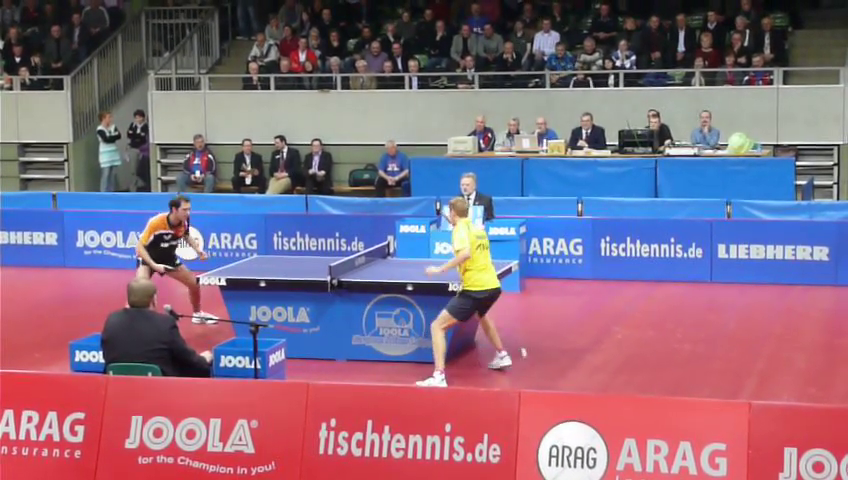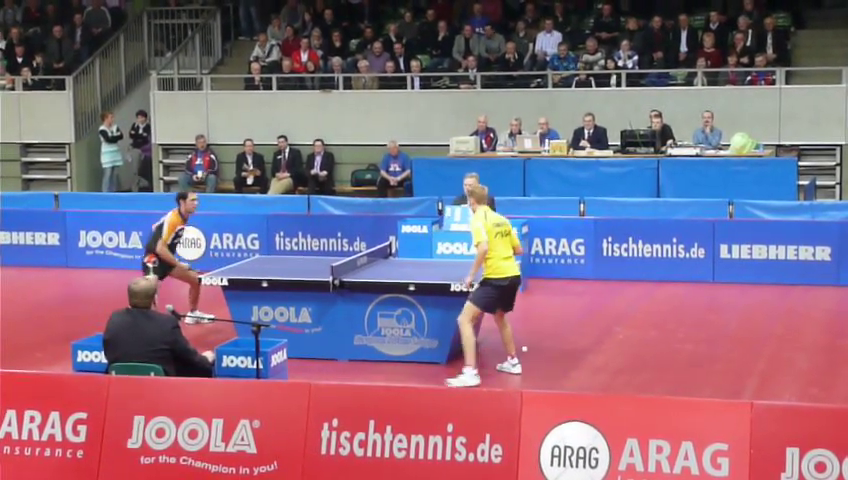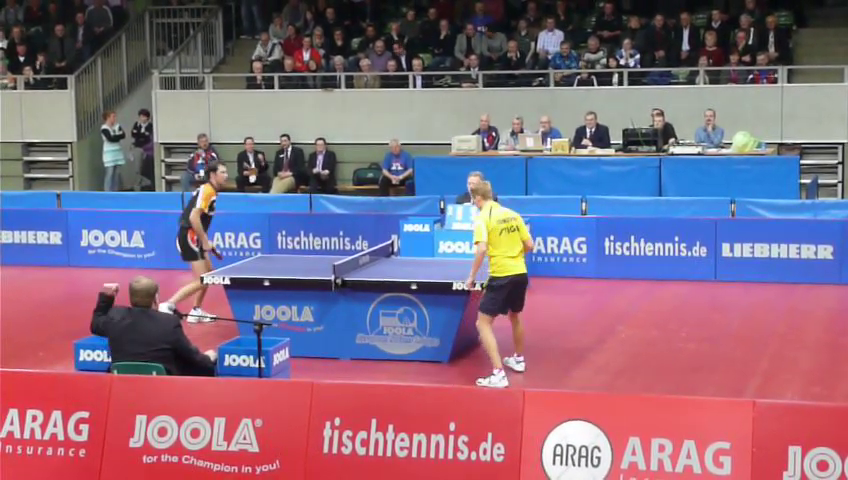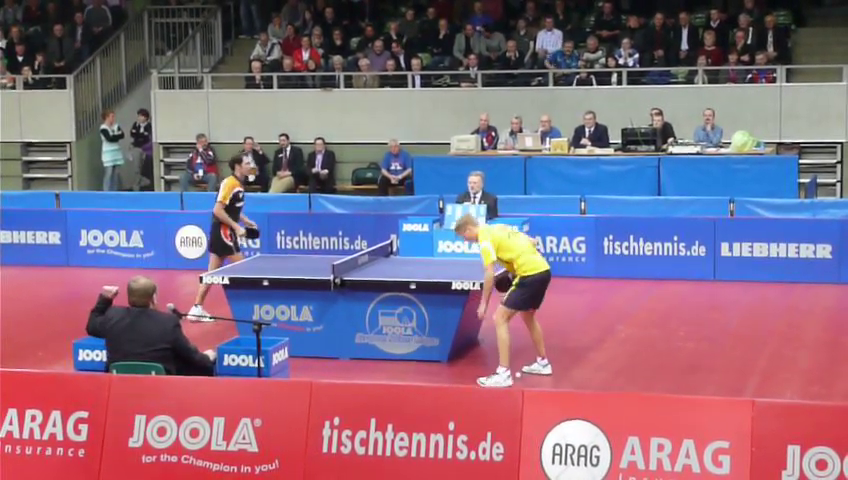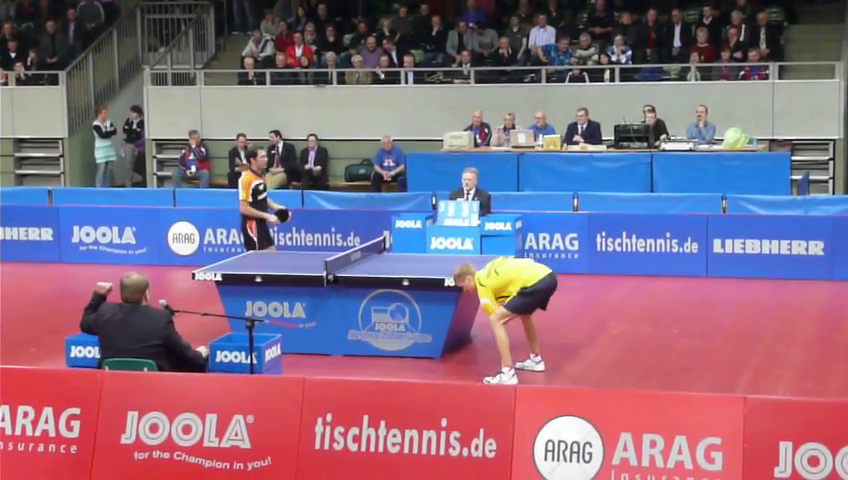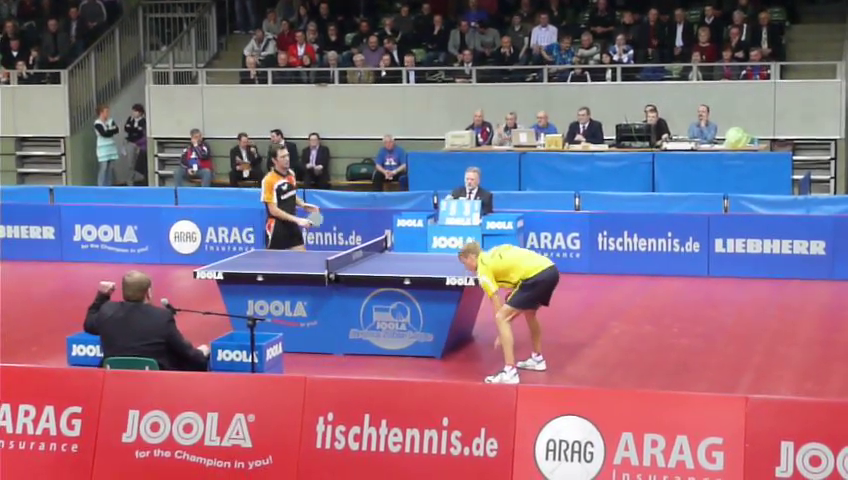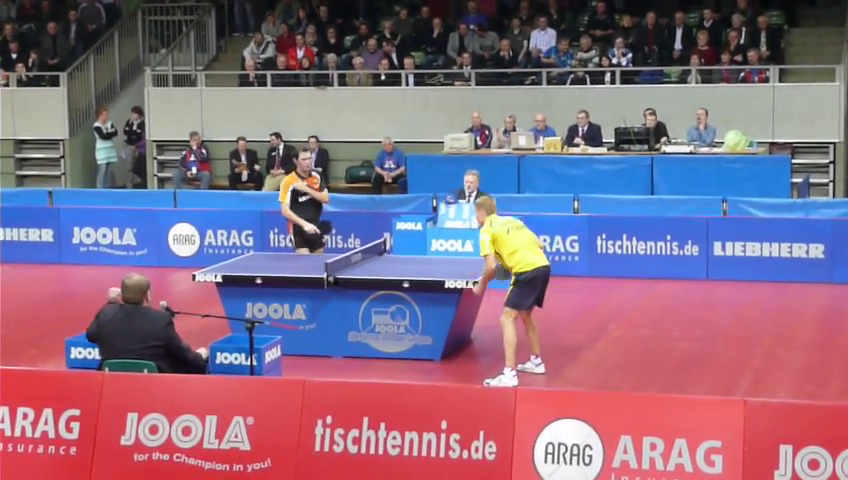
dt=0.3s
person 1, frame 1
left shoulder: (459, 230)
right shoulder: (478, 230)
left elbow: (465, 254)
left wrist: (440, 269)
left hip: (476, 290)
right hip: (493, 287)
left knee: (438, 327)
right knee: (481, 314)
left ankle: (439, 376)
right ankle: (501, 356)
person 1, frame 2
left shoulder: (478, 219)
right shoulder: (502, 219)
left elbow: (483, 247)
right elbow: (518, 250)
left wrist: (471, 274)
left hip: (495, 278)
right hip: (512, 276)
left knee: (464, 320)
right knee: (500, 318)
left ankle: (470, 372)
right ankle: (512, 362)
person 1, frame 3
left shoulder: (482, 217)
right shoulder: (513, 215)
left elbow: (482, 249)
right elbow: (530, 246)
left wrist: (471, 276)
left hip: (501, 277)
right hip: (520, 274)
left knee: (483, 324)
right knee: (514, 317)
left ankle: (498, 375)
right ankle: (518, 359)
person 1, frame 4
left shoulder: (485, 239)
right shoulder: (501, 228)
left elbow: (490, 274)
right elbow: (533, 243)
left wrist: (484, 303)
left hip: (531, 275)
right hip: (543, 271)
left knee: (500, 318)
right knee: (528, 316)
left ankle: (503, 373)
right ankle: (543, 363)
person 1, frame 5
left shoulder: (482, 287)
right shoulder: (492, 267)
left elbow: (496, 318)
left wrist: (501, 357)
left hip: (536, 283)
right hip: (548, 276)
left knee: (496, 321)
right knee: (524, 314)
left ankle: (508, 373)
right ankle: (536, 359)
person 1, frame 6
left shoulder: (483, 268)
right shoulder: (498, 251)
left elbow: (499, 305)
left wrist: (500, 338)
left hip: (535, 276)
right hip: (550, 270)
left knee: (502, 319)
right knee: (529, 312)
left ankle: (510, 372)
right ankle: (538, 359)
person 1, frame 7
left shoulder: (486, 230)
right shoulder: (513, 221)
left elbow: (491, 267)
right elbow: (540, 245)
left wrist: (481, 286)
left hip: (527, 272)
right hip: (543, 266)
left knee: (507, 320)
right knee: (525, 315)
left ankle: (509, 373)
right ankle: (536, 362)
person 2, frame 1
left shoulder: (184, 222)
right shoulder: (156, 222)
right elbow: (140, 247)
left wrist: (198, 250)
right wrist: (153, 265)
left hip: (168, 257)
right hip: (148, 258)
left knee: (195, 284)
left ankle: (198, 314)
person 2, frame 2
left shoulder: (182, 217)
right shoulder: (173, 220)
left elbow: (156, 227)
right elbow: (160, 249)
right wrist: (178, 264)
left hip: (167, 259)
right hip: (153, 259)
left knee: (195, 280)
left ankle: (193, 313)
person 2, frame 3
left shoulder: (209, 191)
right shoulder: (207, 191)
left elbow: (193, 215)
right elbow: (194, 217)
right wrist: (205, 241)
left hip: (192, 238)
right hip: (190, 237)
left knee: (209, 274)
right knee: (201, 281)
left ankle: (196, 311)
right ankle: (167, 306)
person 2, frame 4
left shoulder: (239, 184)
right shoulder: (229, 183)
right elbow: (218, 210)
left wrist: (247, 221)
right wrist: (236, 226)
left hip: (225, 232)
right hip: (223, 232)
left knee: (213, 273)
left ankle: (197, 309)
person 2, frame 5
left shoulder: (261, 176)
right shoulder: (246, 179)
right elbow: (244, 209)
left wrist: (276, 207)
right wrist: (267, 216)
left hip: (261, 224)
right hip: (251, 225)
person 2, frame 6
left shoulder: (291, 174)
right shoulder: (269, 180)
right elbow: (273, 210)
left wrist: (303, 205)
right wrist: (296, 219)
left hip: (292, 224)
right hip: (276, 225)
person 2, frame 7
left shoulder: (316, 177)
right shoulder: (288, 181)
left elbow: (325, 199)
right elbow: (285, 211)
left wrist: (306, 189)
right wrist: (304, 224)
left hip: (314, 227)
right hip: (298, 227)
person 3, frame 1
left shoulder: (113, 320)
right shoulder: (165, 323)
left elbow: (107, 356)
right elbow: (186, 357)
right wrist: (204, 360)
right knee: (204, 368)
person 3, frame 2
left shoulder: (115, 319)
right shoulder: (167, 323)
left elbow: (108, 353)
right elbow: (188, 356)
right wrist: (206, 360)
right knee: (206, 368)
person 3, frame 3
left shoulder: (115, 317)
right shoulder: (169, 322)
left elbow: (96, 326)
right elbow: (190, 355)
left wrist: (106, 296)
right wrist: (208, 359)
right knee: (208, 367)
person 3, frame 4
left shoulder: (113, 316)
right shoulder: (168, 322)
left elbow: (91, 327)
right elbow: (189, 355)
left wrist: (104, 299)
right wrist: (207, 358)
right knee: (206, 367)
person 3, frame 5
left shoulder: (106, 312)
right shoulder: (161, 318)
left elbow: (85, 324)
right elbow: (182, 352)
left wrist: (98, 296)
right wrist: (199, 355)
right knee: (198, 363)
person 3, frame 6
left shoulder: (107, 311)
right shoulder: (162, 316)
left elbow: (89, 325)
right elbow: (184, 351)
left wrist: (102, 295)
right wrist: (201, 354)
right knee: (200, 362)
person 3, frame 7
left shoulder: (107, 314)
right shoulder: (161, 319)
left elbow: (91, 335)
right elbow: (183, 354)
right wrist: (200, 357)
right knee: (199, 365)
